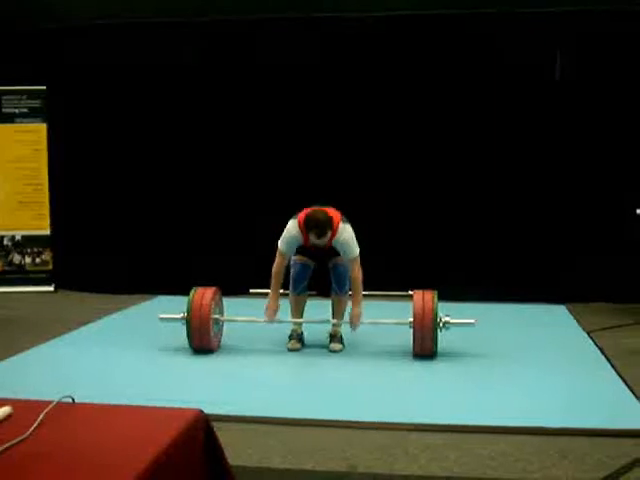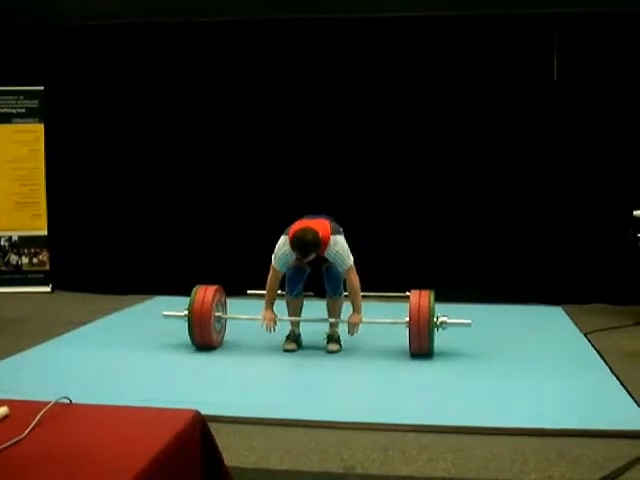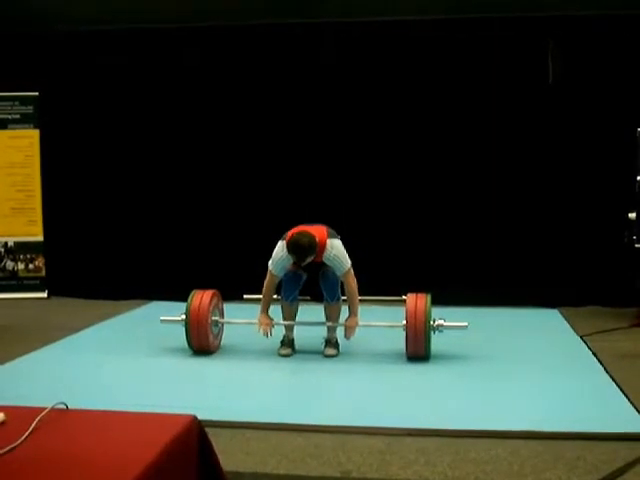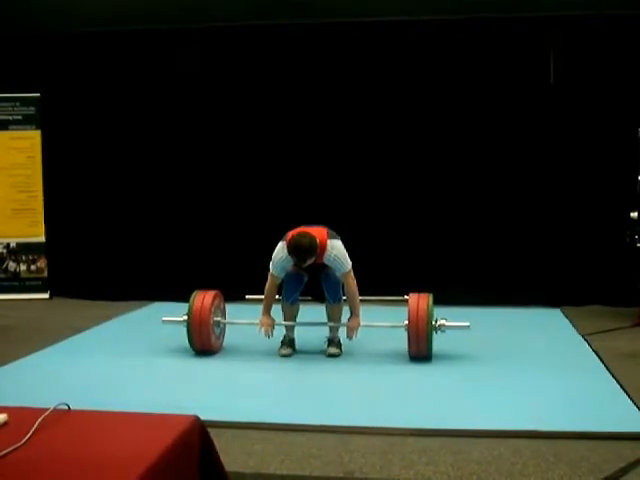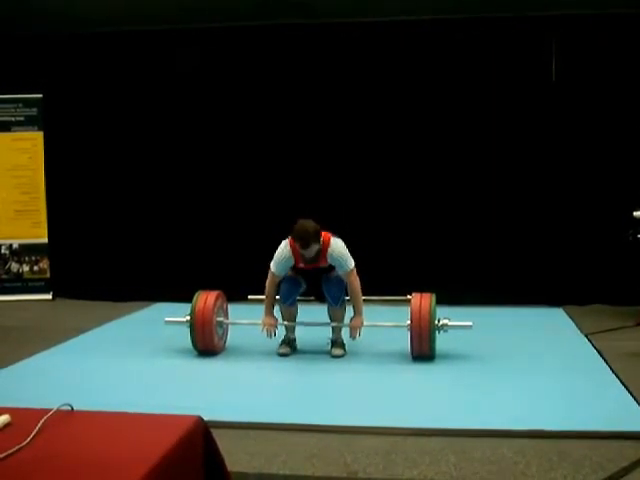
dt=1s
person 1, frame 1
left shoulder: (344, 232)
right shoulder: (293, 229)
left elbow: (355, 269)
right elbow: (280, 262)
left wrist: (356, 306)
right wrist: (273, 298)
left hip: (336, 249)
right hip: (305, 248)
left knee: (340, 279)
right knee: (298, 277)
left ankle: (336, 331)
right ankle: (296, 330)
person 1, frame 2
left shoulder: (336, 244)
right shoulder: (284, 245)
left elbow: (351, 277)
right elbow: (274, 276)
left wrist: (357, 312)
right wrist: (268, 309)
left hip: (330, 251)
right hip: (298, 249)
left knee: (334, 283)
right knee: (293, 281)
left ankle: (333, 332)
right ankle: (294, 332)
person 1, frame 3
left shoulder: (333, 248)
right shoulder: (281, 250)
left elbow: (349, 280)
right elbow: (270, 281)
left wrist: (353, 315)
right wrist: (263, 313)
left hip: (326, 263)
left knee: (332, 287)
right knee: (288, 287)
left ankle: (331, 338)
right ankle: (288, 337)
person 1, frame 4
left shoulder: (334, 249)
right shoulder: (281, 252)
left elbow: (349, 281)
right elbow: (272, 283)
left wrist: (355, 316)
right wrist: (265, 314)
left hip: (328, 264)
left knee: (333, 290)
right knee: (289, 291)
left ankle: (334, 337)
right ankle: (289, 337)
person 1, frame 5
left shoulder: (335, 247)
right shoulder: (285, 249)
left elbow: (352, 279)
right elbow: (272, 280)
left wrist: (358, 315)
right wrist: (268, 314)
left hip: (329, 271)
right hip: (298, 273)
left knee: (336, 294)
right knee: (285, 292)
left ankle: (337, 338)
right ankle: (289, 337)
